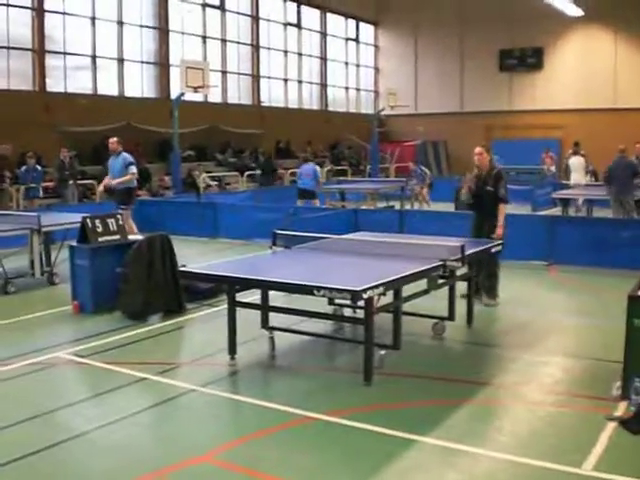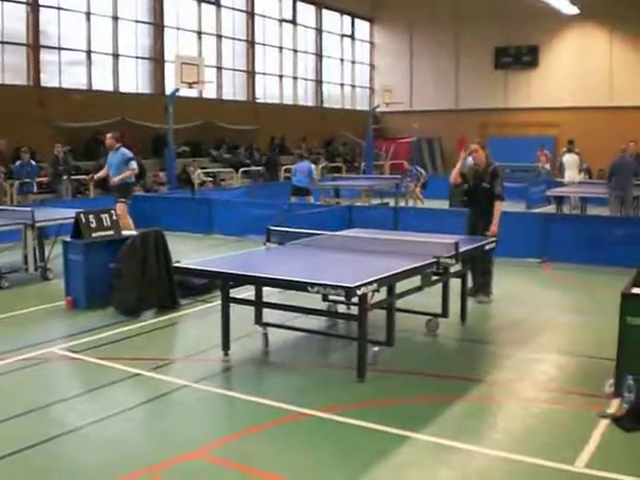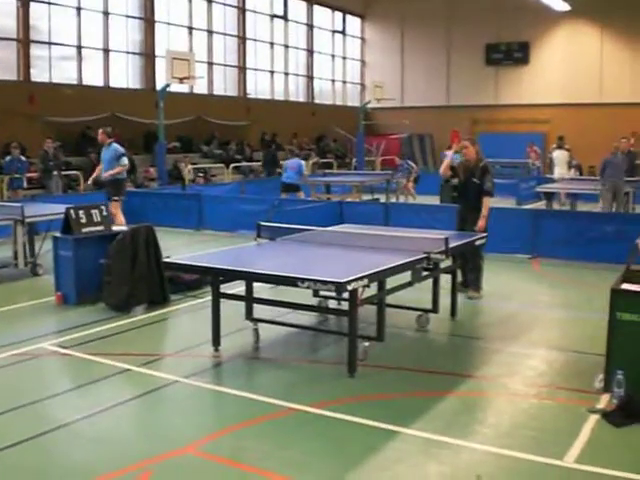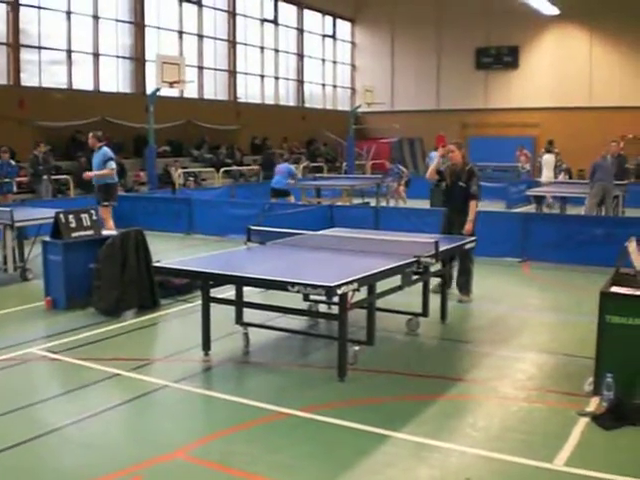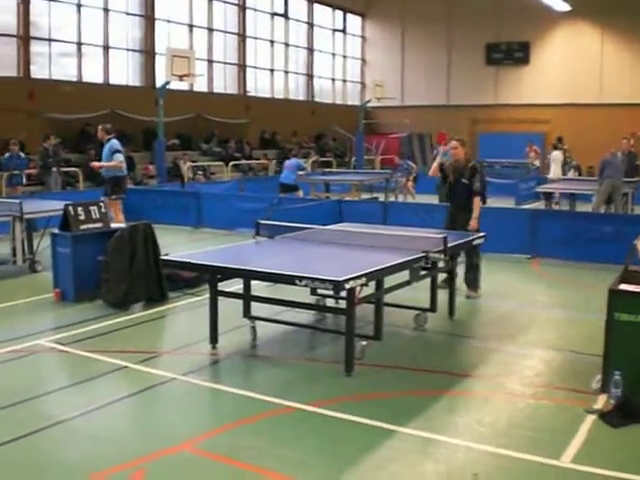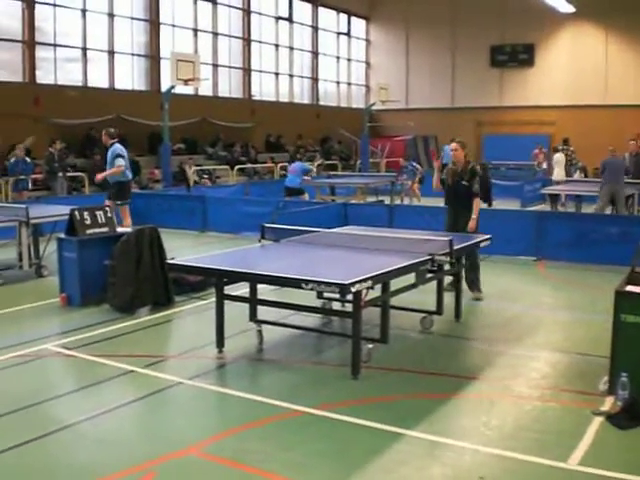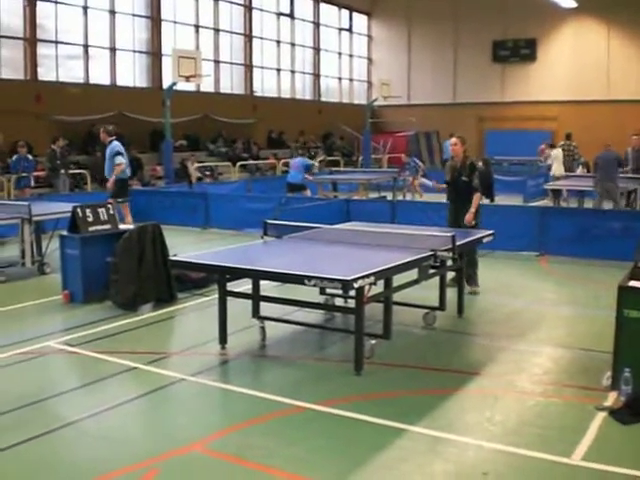
dt=0.2s
person 1, frame 1
left shoulder: (497, 175)
right shoulder: (474, 176)
left elbow: (502, 202)
right elbow: (467, 199)
left wrist: (500, 225)
right wrist: (466, 187)
left hip: (492, 222)
right hip: (478, 220)
left knee: (490, 258)
left ankle: (491, 294)
right ankle: (476, 289)
person 1, frame 2
left shoulder: (493, 172)
right shoulder: (471, 170)
left elbow: (498, 199)
right elbow: (453, 181)
left wrist: (495, 222)
right wrist: (461, 160)
left hip: (487, 218)
right hip: (473, 216)
left knee: (484, 255)
left ankle: (485, 291)
right ankle: (476, 287)
person 1, frame 3
left shoulder: (484, 168)
right shoulder: (462, 166)
left elbow: (487, 195)
right elbow: (443, 173)
left wrist: (483, 217)
right wrist: (452, 153)
left hip: (476, 214)
right hip: (462, 211)
left knee: (474, 250)
left ankle: (475, 287)
right ankle: (465, 281)
person 1, frame 4
left shoulder: (470, 171)
right shoulder: (448, 170)
left elbow: (474, 198)
right elbow: (430, 176)
left wrist: (470, 221)
right wrist: (439, 158)
left hip: (463, 217)
right hip: (449, 214)
left knee: (464, 254)
left ankle: (465, 291)
right ankle: (445, 283)
person 1, frame 5
left shoulder: (473, 168)
right shoulder: (450, 166)
left elbow: (477, 195)
right elbow: (432, 174)
left wrist: (475, 217)
right wrist: (440, 155)
left hip: (467, 214)
right hip: (453, 211)
left knee: (471, 251)
left ankle: (473, 287)
person 1, frame 6
left shoulder: (472, 170)
right shoulder: (449, 170)
left elbow: (476, 196)
right elbow: (437, 188)
left wrist: (474, 218)
right wrist: (437, 170)
left hip: (467, 215)
right hip: (452, 213)
left knee: (470, 252)
left ankle: (475, 288)
person 1, frame 7
left shoulder: (471, 165)
right shoulder: (449, 165)
left elbow: (477, 191)
left wrist: (471, 212)
left hip: (468, 209)
right hip: (454, 208)
left knee: (469, 247)
left ankle: (473, 282)
